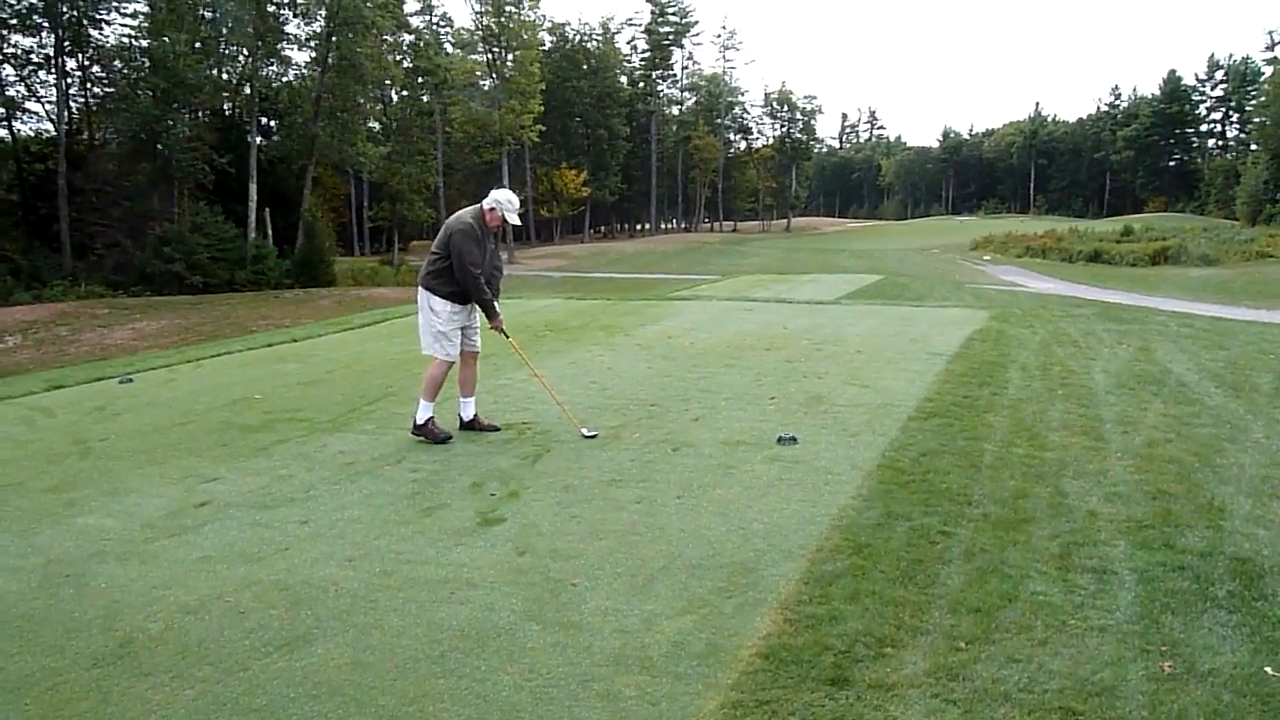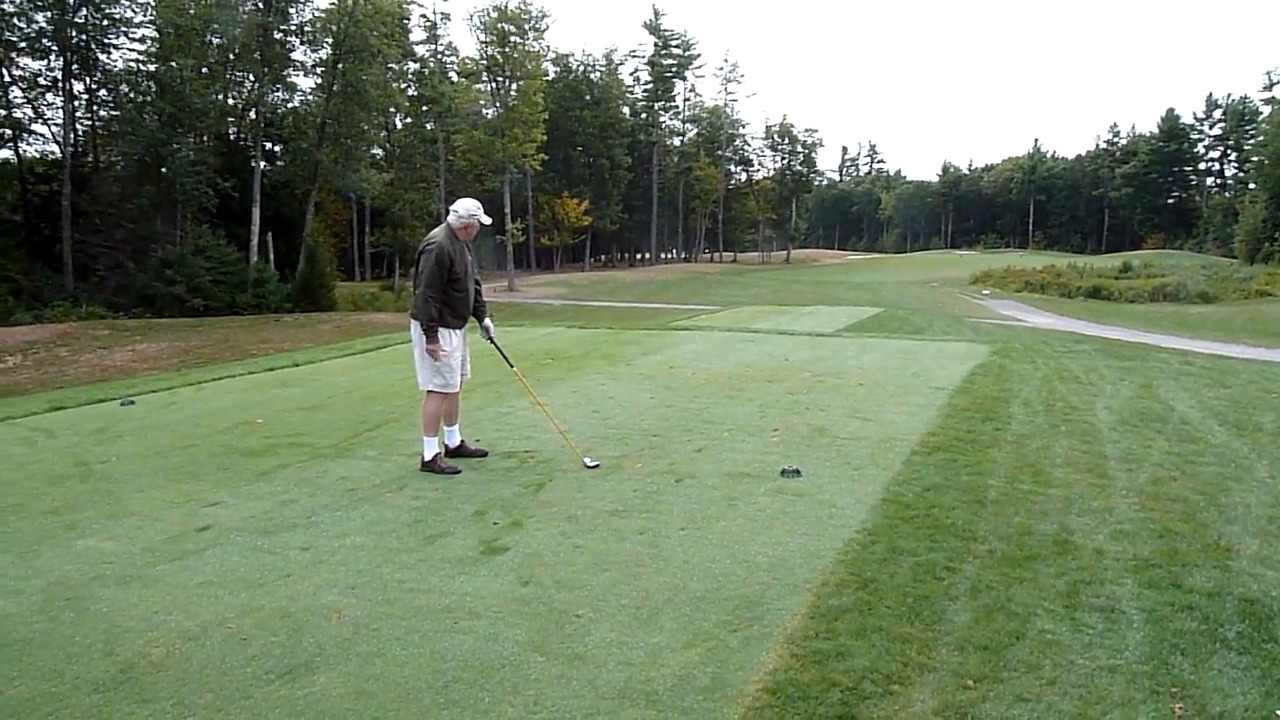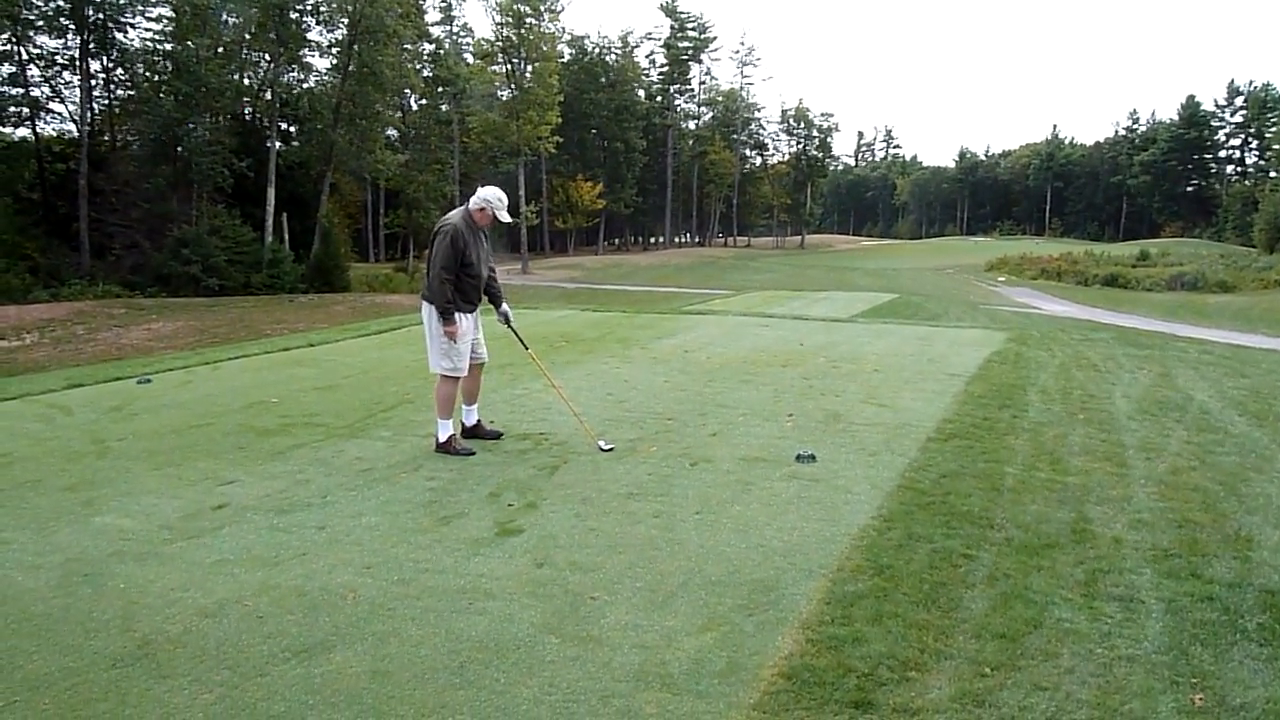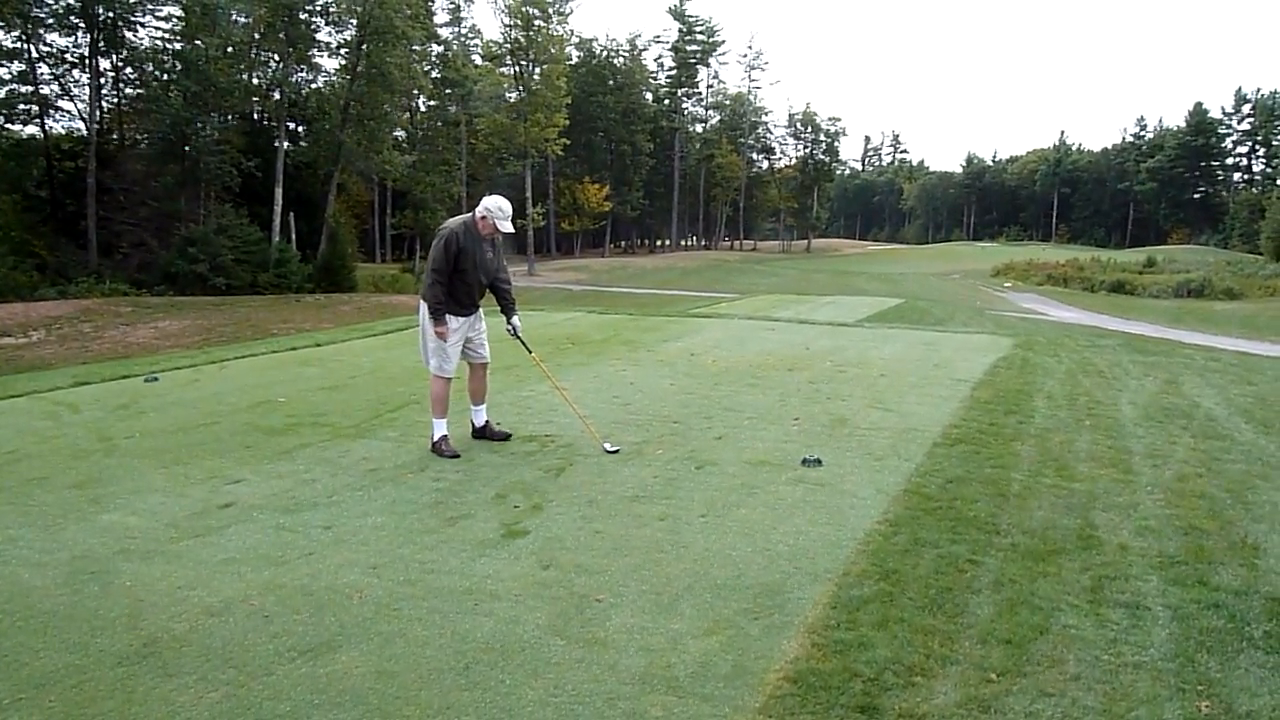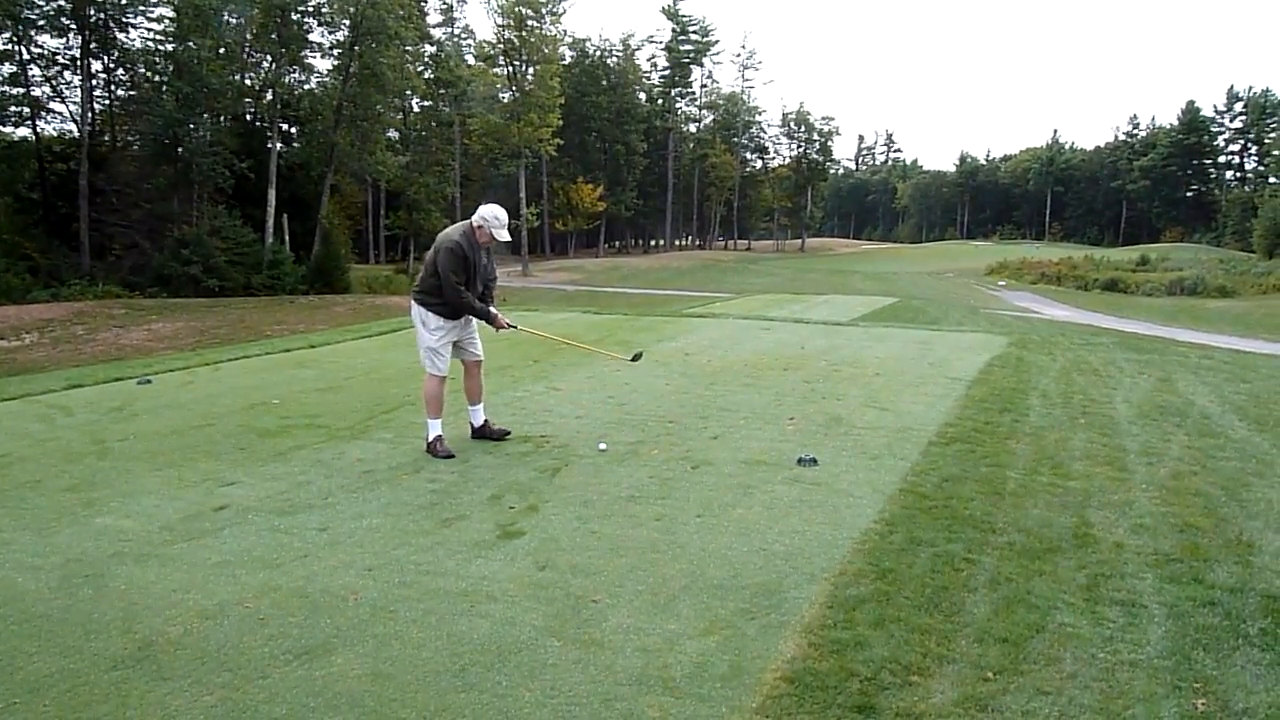
dt=1s
person 1, frame 1
left shoulder: (489, 228)
right shoulder: (464, 227)
left elbow: (493, 267)
right elbow: (470, 275)
left wrist: (493, 301)
right wrist: (491, 312)
left hip: (465, 299)
right hip: (440, 297)
left knee: (470, 354)
right knee: (445, 357)
left ankle: (468, 416)
right ankle: (423, 420)
person 1, frame 2
left shoulder: (461, 243)
right shoulder: (437, 246)
left elbow: (473, 283)
right elbow: (426, 294)
left wrist: (482, 316)
right wrist: (431, 335)
left hip: (455, 326)
right hip: (437, 329)
left knee: (454, 385)
right knee: (438, 388)
left ankle: (453, 443)
right ankle: (430, 455)
person 1, frame 3
left shoulder: (479, 229)
right shoulder: (452, 228)
left elbow: (487, 269)
right elbow: (440, 277)
left wrist: (499, 301)
right wrist: (447, 318)
left hip: (469, 309)
right hip: (448, 312)
left knee: (476, 363)
right knee: (452, 372)
left ankle: (470, 422)
right ankle: (445, 436)
person 1, frame 4
left shoulder: (492, 238)
right shoulder: (452, 233)
left elbow: (500, 277)
right elbow: (434, 278)
left wrist: (510, 312)
right wrist: (438, 318)
left hip: (472, 312)
right hip: (446, 313)
left knee: (480, 364)
right knee: (443, 372)
left ankle: (480, 423)
right ankle: (439, 436)
person 1, frame 5
left shoulder: (483, 241)
right shoulder: (452, 244)
left elbow: (488, 277)
right elbow: (455, 293)
left wrist: (490, 306)
right wrist: (488, 316)
left hip: (462, 312)
right hip: (434, 312)
left knee: (474, 363)
right knee: (437, 372)
left ankle: (479, 423)
right ankle: (434, 437)
